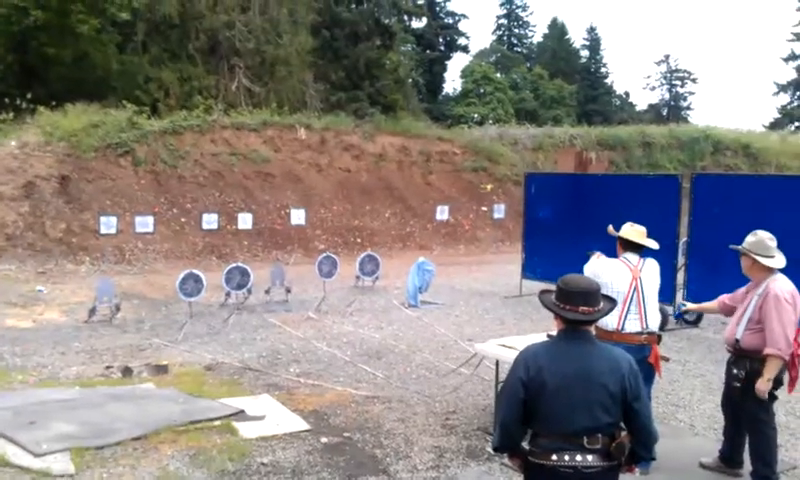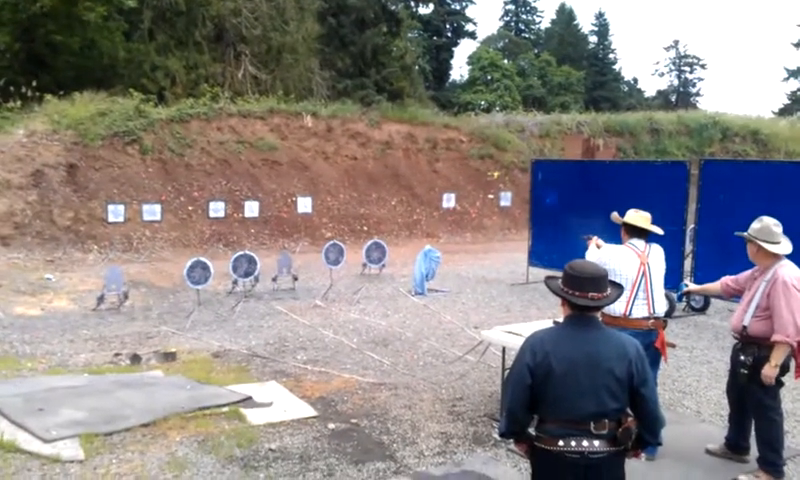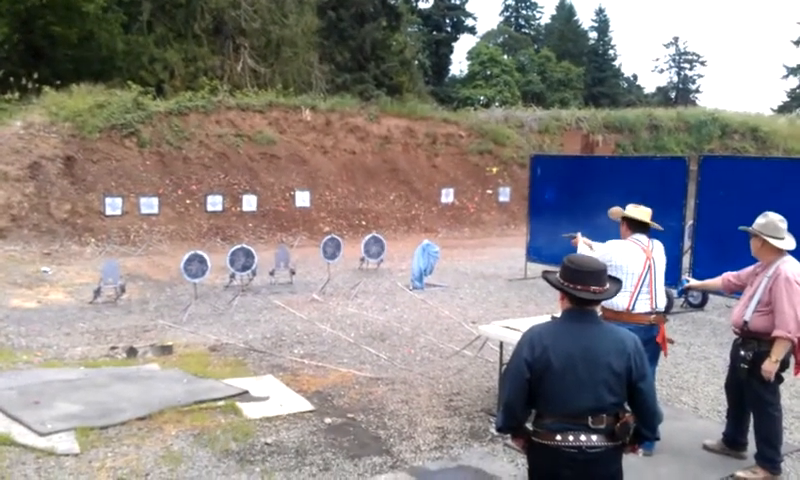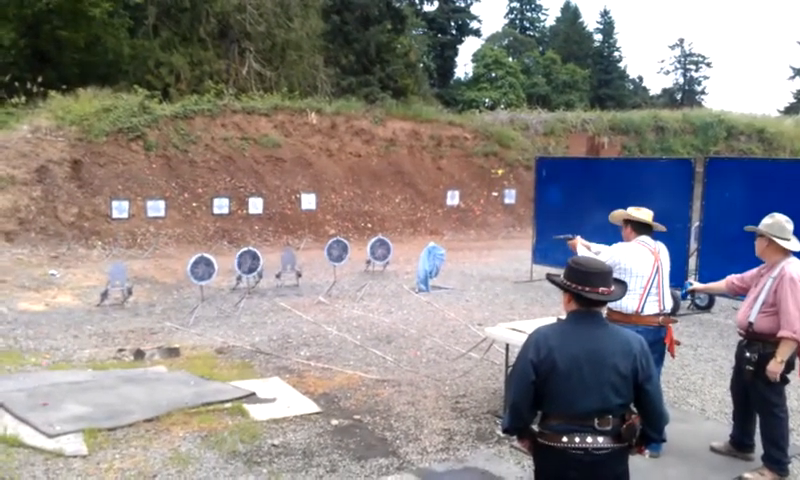
dt=1s
person 1, frame 1
left shoulder: (777, 291)
right shoulder: (757, 286)
left elbow: (780, 342)
right elbow: (728, 302)
left wrist: (767, 378)
right wrist: (696, 307)
left hip: (758, 367)
right hip: (741, 362)
left knee: (758, 423)
right knee: (732, 411)
right ankle: (729, 460)
person 1, frame 2
right shoulder: (760, 272)
right elbow: (729, 284)
left wrist: (774, 364)
right wrist: (698, 288)
left hip: (764, 354)
right hip: (745, 349)
left knee: (764, 410)
right knee: (738, 398)
right ankle: (736, 446)
person 1, frame 3
right shoulder: (762, 268)
right elbow: (731, 280)
left wrist: (774, 359)
right wrist: (700, 284)
left hip: (764, 350)
right hip: (745, 344)
left knee: (764, 406)
right knee: (736, 394)
right ankle: (733, 442)
person 1, frame 4
right shoulder: (767, 270)
right elbow: (735, 283)
right wrist: (703, 287)
left hip: (769, 351)
right hip: (750, 346)
left knee: (770, 407)
right knee: (742, 396)
right ankle: (741, 443)
person 2, frame 1
left shoulder: (603, 267)
right shoulder: (653, 267)
left elbow: (588, 276)
left wrist: (593, 261)
left hip: (611, 345)
right hip: (644, 347)
right ankle: (642, 460)
person 2, frame 2
left shoulder: (611, 254)
right shoulder: (657, 253)
left elbow: (593, 262)
left wrist: (593, 247)
left hip: (620, 331)
right hip: (651, 331)
right ankle: (649, 445)
person 2, frame 3
left shoulder: (615, 249)
right shoulder: (657, 248)
left wrist: (582, 245)
right wrist: (591, 244)
left hip: (620, 326)
right hip: (651, 327)
right ankle: (646, 440)
person 2, frame 4
left shoulder: (623, 251)
right shoulder: (661, 249)
left wrist: (580, 248)
right wrist: (588, 244)
left hip: (626, 328)
right hip: (657, 328)
right ankle: (654, 442)
person 3, frame 1
left shoulder: (531, 359)
right shoulder: (622, 363)
left elbow: (508, 417)
right elbow: (642, 422)
left wrist: (514, 451)
right wrist: (636, 457)
person 3, frame 2
left shoulder: (538, 345)
right shoulder: (628, 348)
left elbow: (515, 401)
right elbow: (648, 407)
left wrist: (520, 437)
right wrist: (640, 443)
left hip: (553, 457)
right hip: (606, 459)
person 3, frame 3
left shoulder: (536, 339)
right shoulder: (627, 342)
left elbow: (512, 396)
right elbow: (646, 402)
left wrist: (517, 431)
right wrist: (639, 437)
left hip: (550, 453)
right hip: (604, 455)
person 3, frame 4
left shoulder: (542, 340)
right shoulder: (632, 344)
left elbow: (518, 397)
right elbow: (652, 403)
left wrist: (523, 433)
right wrist: (644, 438)
left hip: (557, 453)
right hip: (610, 456)
